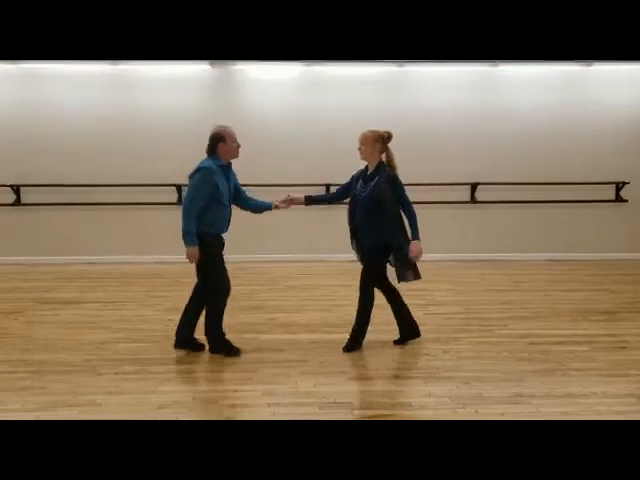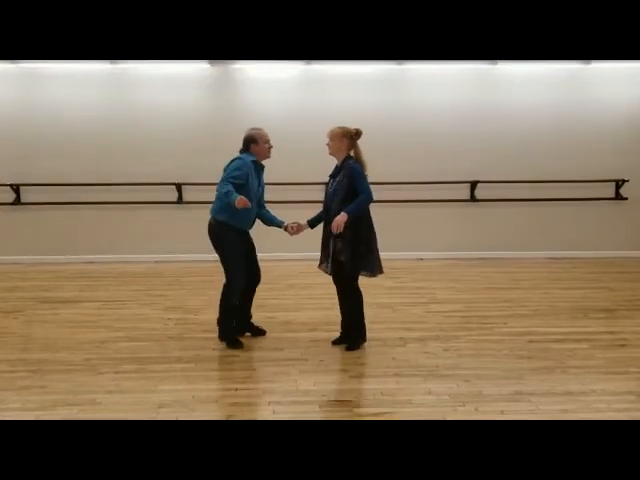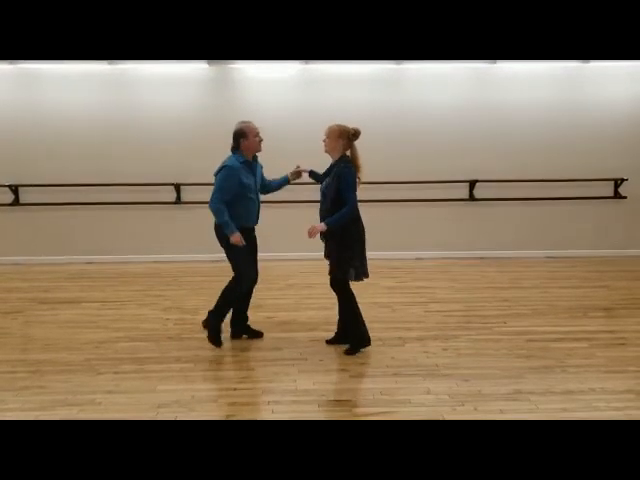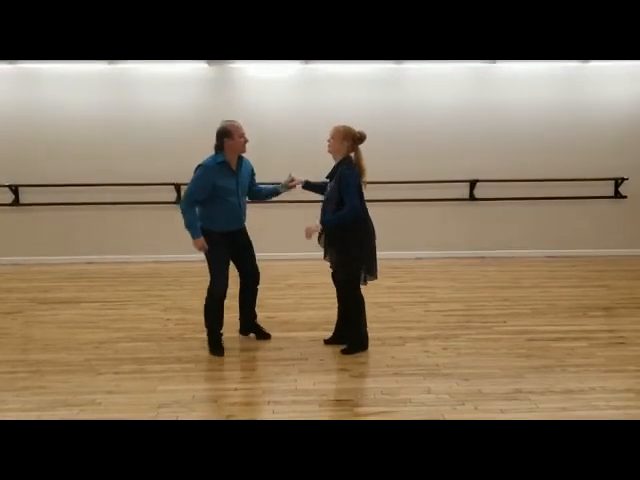
dt=0.7s
person 1, frame 1
left shoulder: (228, 172)
right shoulder: (206, 171)
left elbow: (242, 200)
right elbow: (190, 209)
left wrist: (272, 206)
right wrist: (191, 243)
left hip: (212, 238)
right hip: (201, 240)
left knee: (207, 285)
right knee: (219, 286)
left ankle: (185, 337)
right ankle: (216, 340)
person 1, frame 2
left shoulder: (258, 173)
right shoulder: (241, 164)
left elbow: (260, 209)
right elbow: (224, 186)
left wrist: (282, 225)
right wrist: (235, 198)
left hip: (241, 231)
right hip: (223, 229)
left knee: (253, 276)
right knee: (235, 280)
left ankle: (242, 323)
right ankle: (226, 330)
person 1, frame 3
left shoulder: (254, 164)
right shoulder: (231, 167)
left elbow: (263, 187)
right elbow: (216, 202)
left wrist: (288, 178)
right wrist: (231, 231)
left hip: (247, 230)
right hip: (231, 232)
left knee: (249, 279)
right knee: (243, 277)
left ankle: (239, 325)
right ankle: (213, 324)
person 1, frame 4
left shoulder: (245, 165)
right shoulder: (208, 169)
left elbow: (254, 193)
right elbow: (187, 203)
left wrist: (280, 188)
right wrist: (196, 234)
left hip: (238, 232)
right hip: (214, 236)
left knee: (251, 277)
right knee: (219, 286)
left ankle: (248, 324)
right ankle: (214, 336)
person 2, frame 1
left shoulder: (388, 176)
right shoulder: (360, 176)
left elbow: (408, 208)
right elbow: (336, 196)
left wrist: (415, 239)
right wrist: (304, 200)
left hip: (383, 242)
right hip: (366, 242)
left knee: (367, 285)
right knee: (381, 284)
left ankle: (357, 338)
right ankle: (409, 329)
person 2, frame 2
left shoulder: (353, 168)
right shoulder: (337, 171)
left elbow: (367, 196)
right elbow: (330, 207)
left wrist: (346, 214)
right wrist: (307, 225)
left hip: (355, 236)
right hip: (339, 236)
left knee: (349, 282)
right knee: (339, 281)
left ankle: (358, 335)
right ankle: (348, 331)
person 2, frame 3
left shoulder: (345, 170)
right shoulder: (337, 167)
left elbow: (350, 207)
left wrist: (325, 225)
right wrist: (309, 173)
left hip: (347, 236)
right hip: (338, 235)
left knee: (340, 283)
right knee: (337, 281)
left ankle: (361, 337)
right ankle: (345, 332)
person 2, frame 4
left shoulder: (348, 172)
right shoulder: (339, 169)
left elbow: (352, 210)
right elbow: (330, 190)
left wrist: (321, 224)
right wrist: (304, 183)
left hip: (355, 238)
right hip: (344, 237)
left knee: (350, 285)
right knee: (340, 281)
left ankle: (359, 340)
right ankle: (343, 333)
